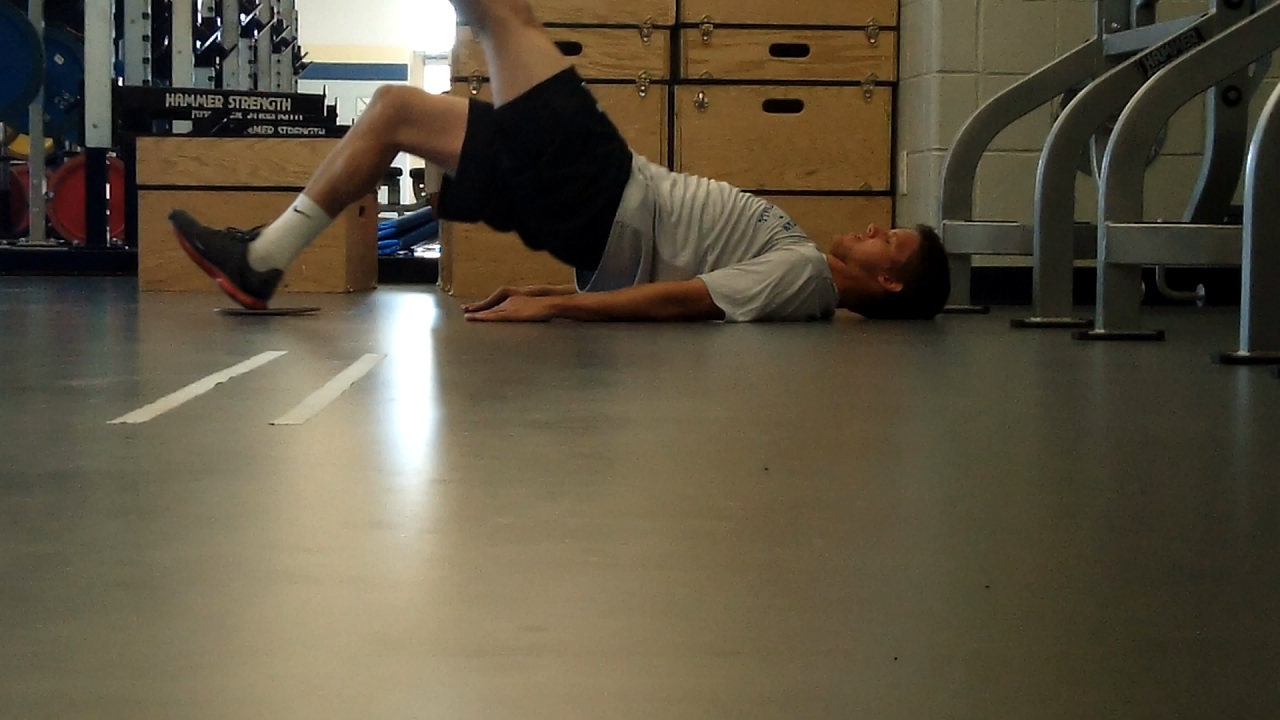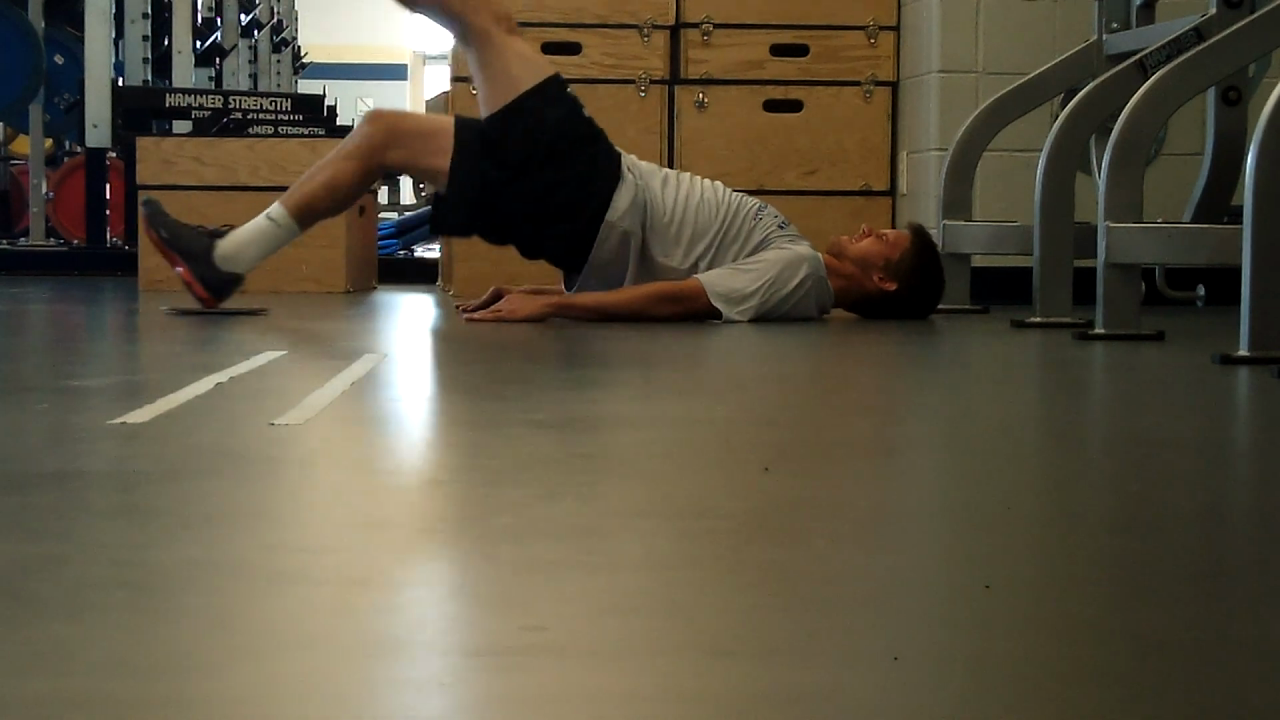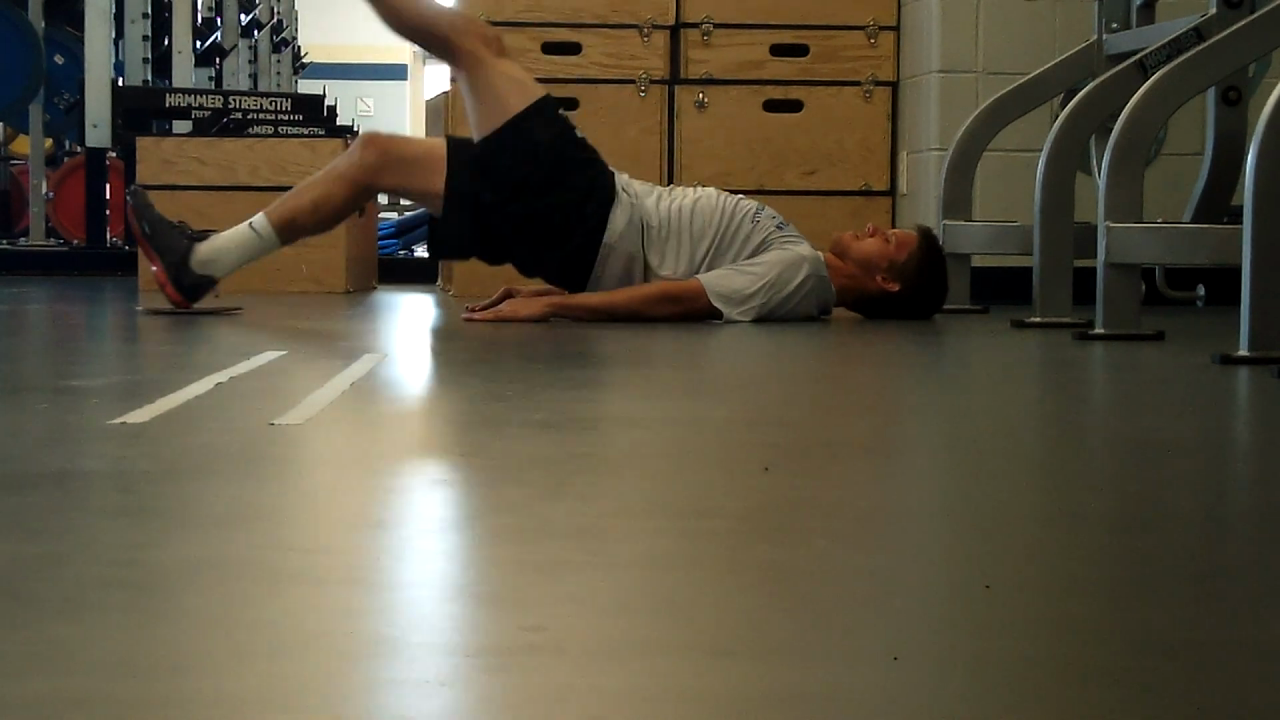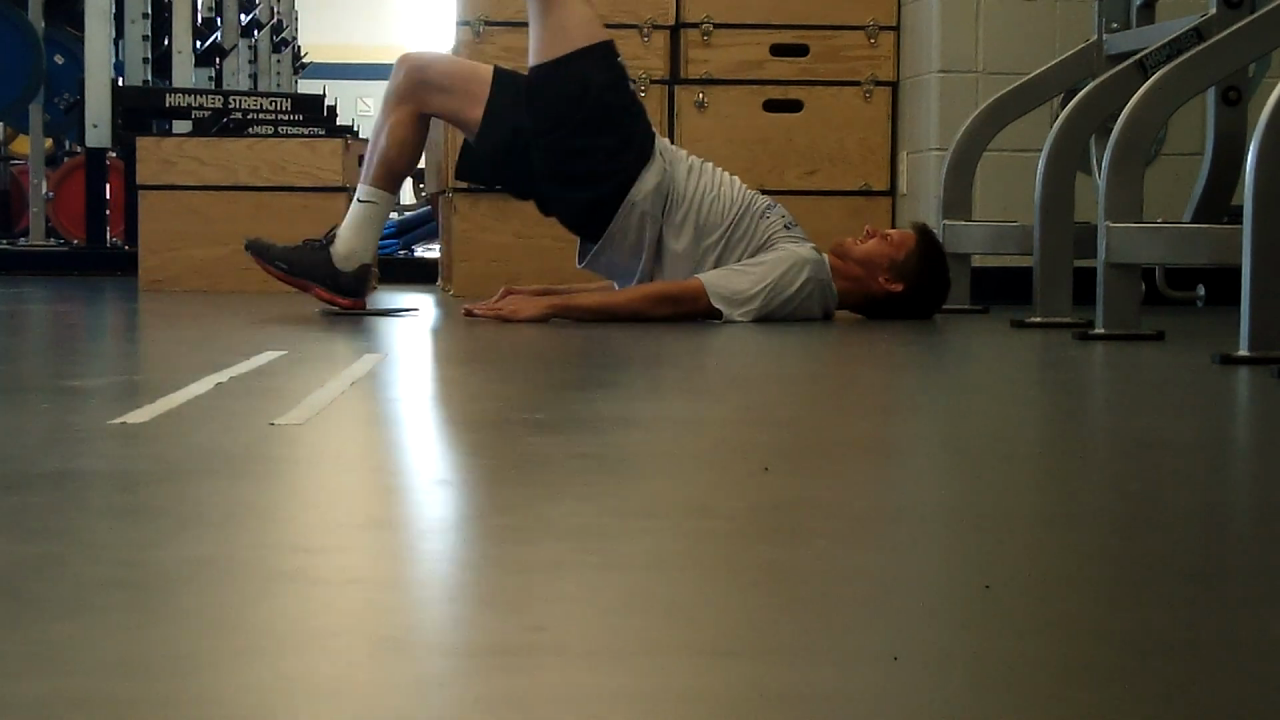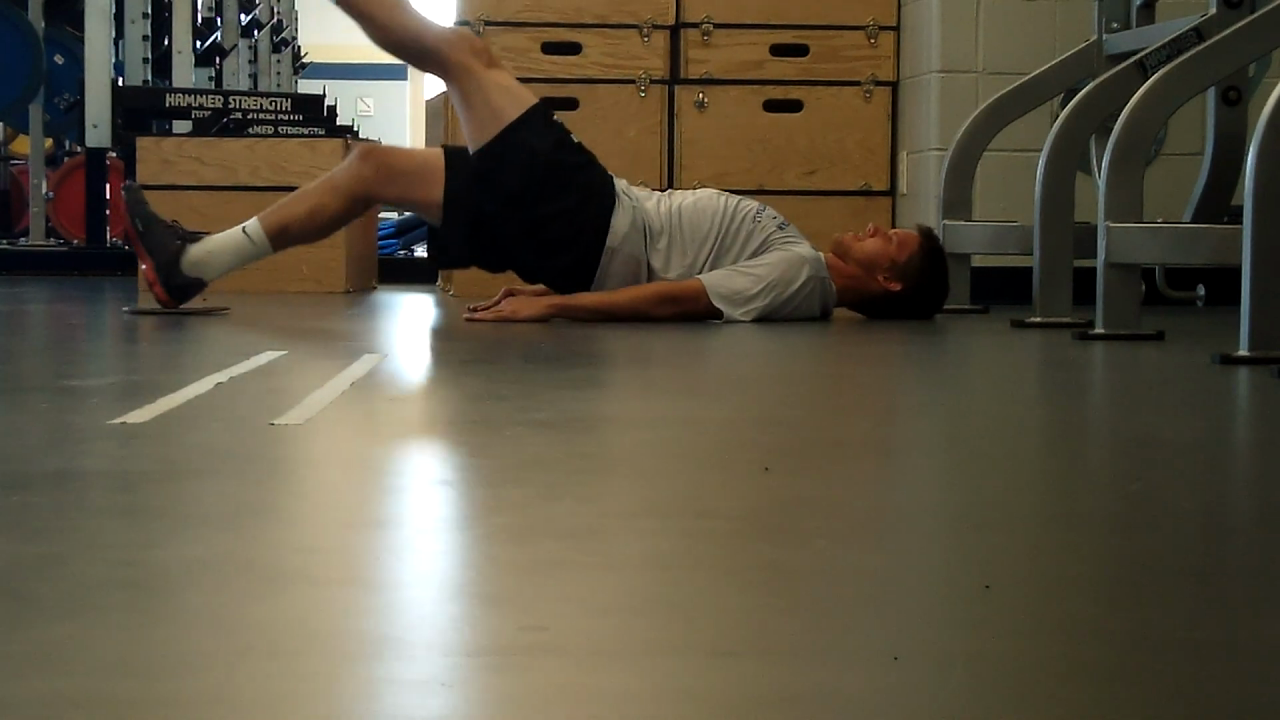
dt=1s
person 1, frame 1
left shoulder: (803, 274)
right shoulder: (800, 266)
left elbow: (681, 300)
left wrist: (553, 304)
right wrist: (555, 287)
left hip: (604, 200)
right hip: (609, 207)
right knee: (395, 106)
right ankle: (262, 259)
person 1, frame 2
left shoulder: (799, 274)
right shoulder: (792, 265)
left elbow: (677, 300)
left wrist: (549, 304)
right wrist: (554, 287)
left hip: (592, 201)
right hip: (596, 207)
right knee: (380, 132)
right ankle: (229, 258)
person 1, frame 3
left shoulder: (798, 275)
right shoulder: (793, 265)
left elbow: (677, 299)
left wrist: (549, 306)
right wrist: (548, 284)
left hip: (589, 221)
right hip: (596, 223)
right knee: (374, 154)
right ankle: (200, 262)
person 1, frame 4
left shoulder: (800, 275)
right shoulder: (797, 268)
left elbow: (678, 301)
left wrist: (553, 305)
right hip: (614, 178)
right knee: (414, 78)
right ankle: (349, 258)
person 1, frame 5
left shoulder: (799, 274)
right shoulder: (795, 266)
left elbow: (677, 299)
left wrist: (551, 306)
right wrist: (547, 285)
left hip: (588, 227)
right hip: (595, 229)
right knee: (371, 166)
right ankle: (190, 263)
